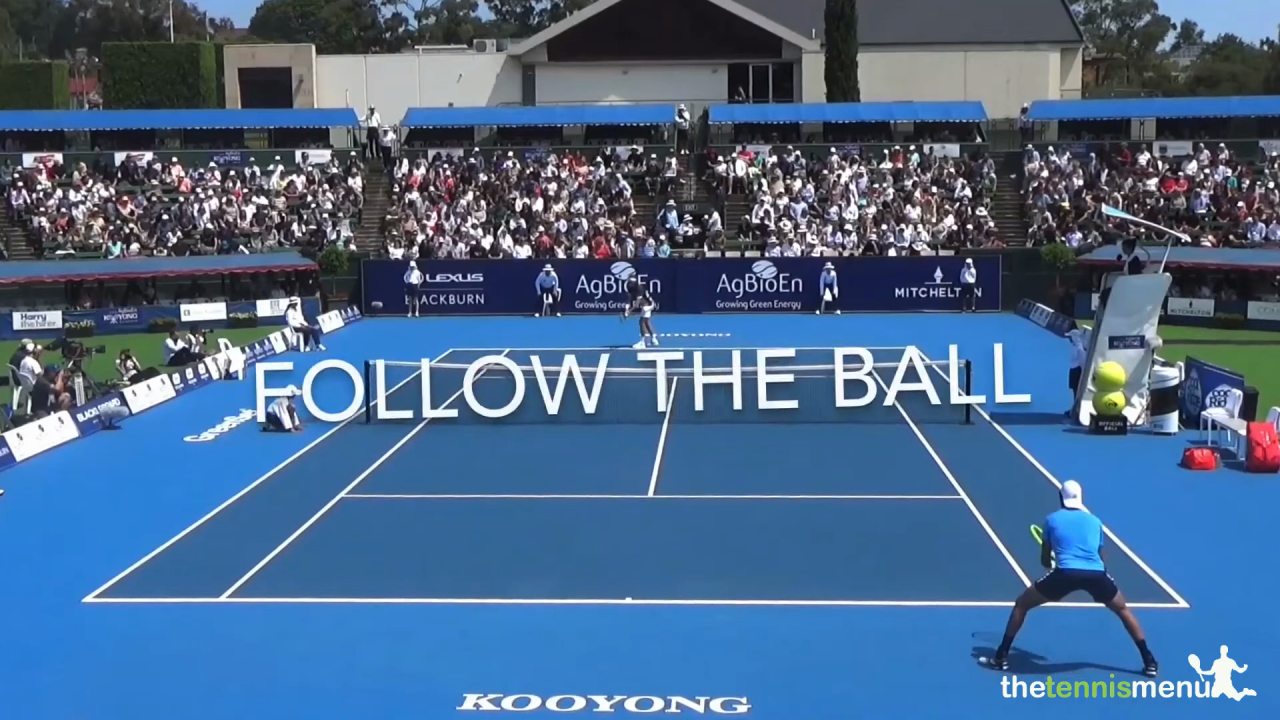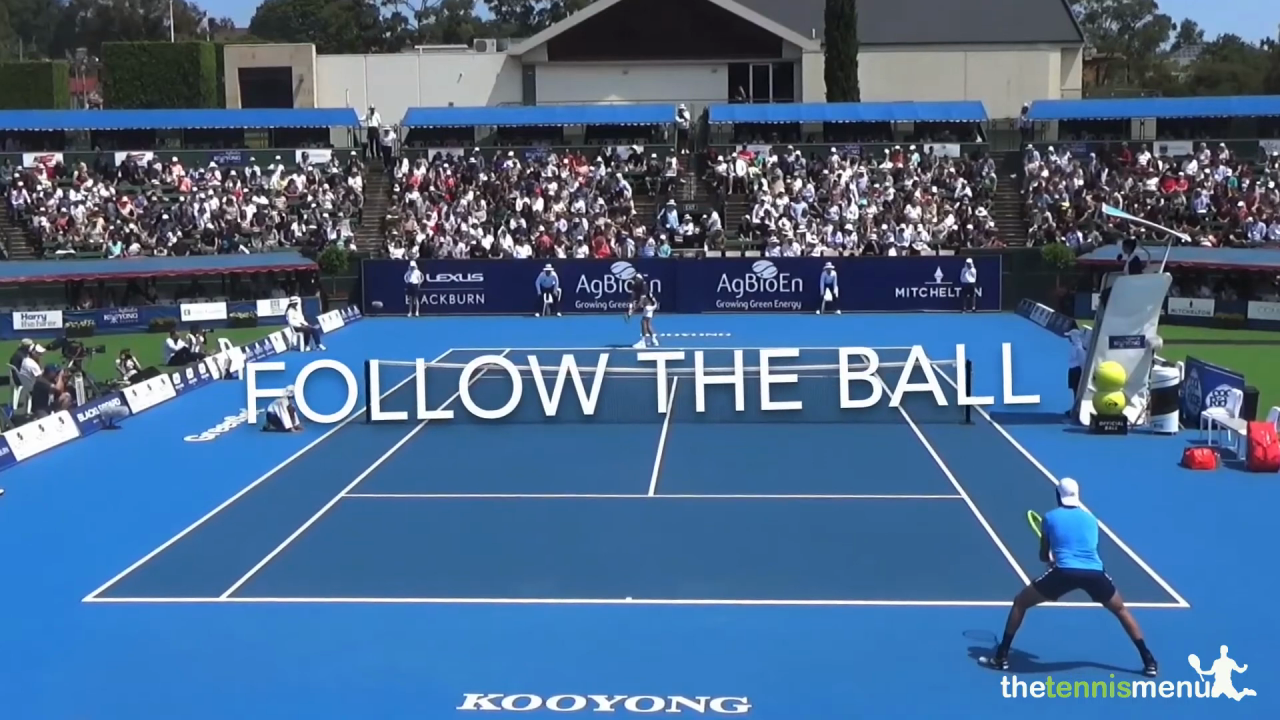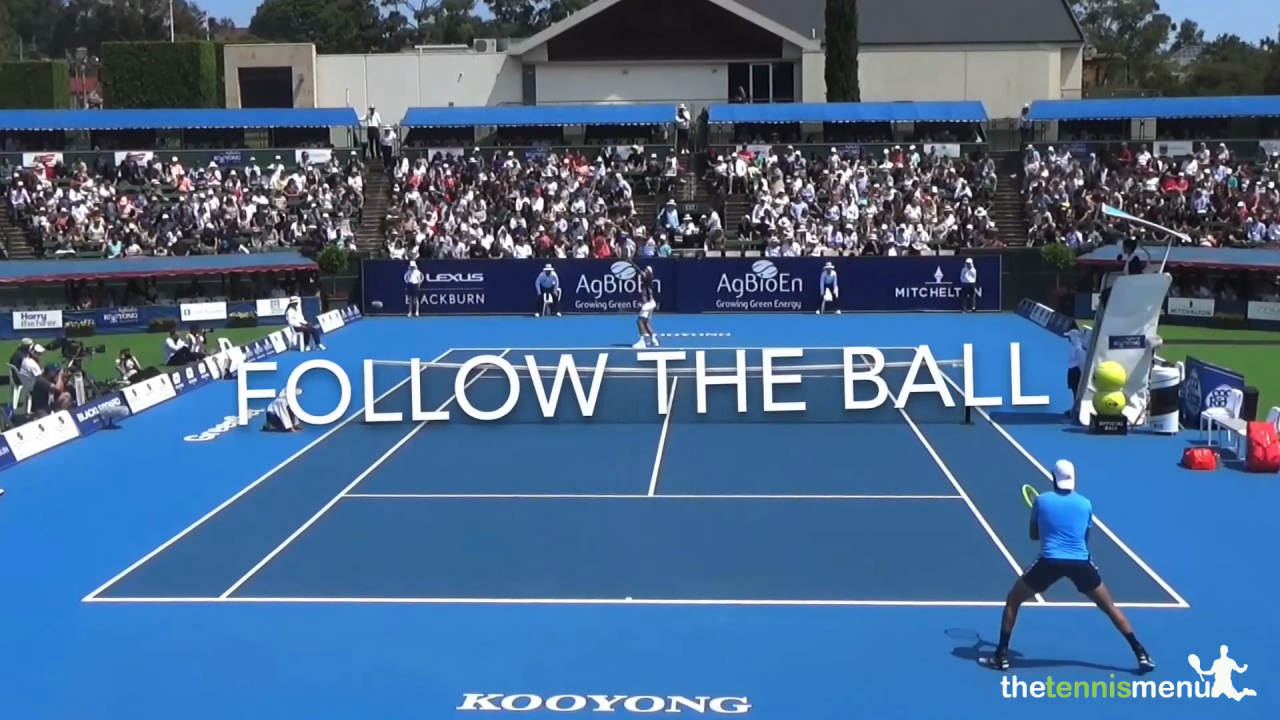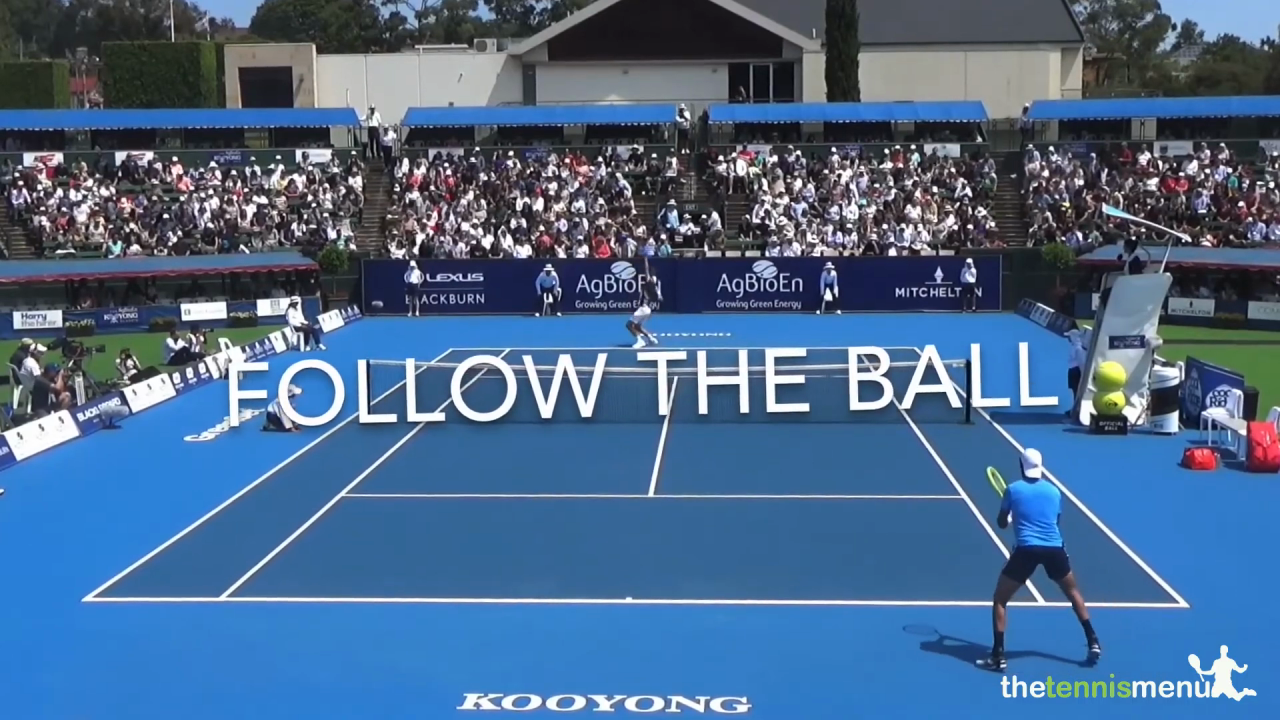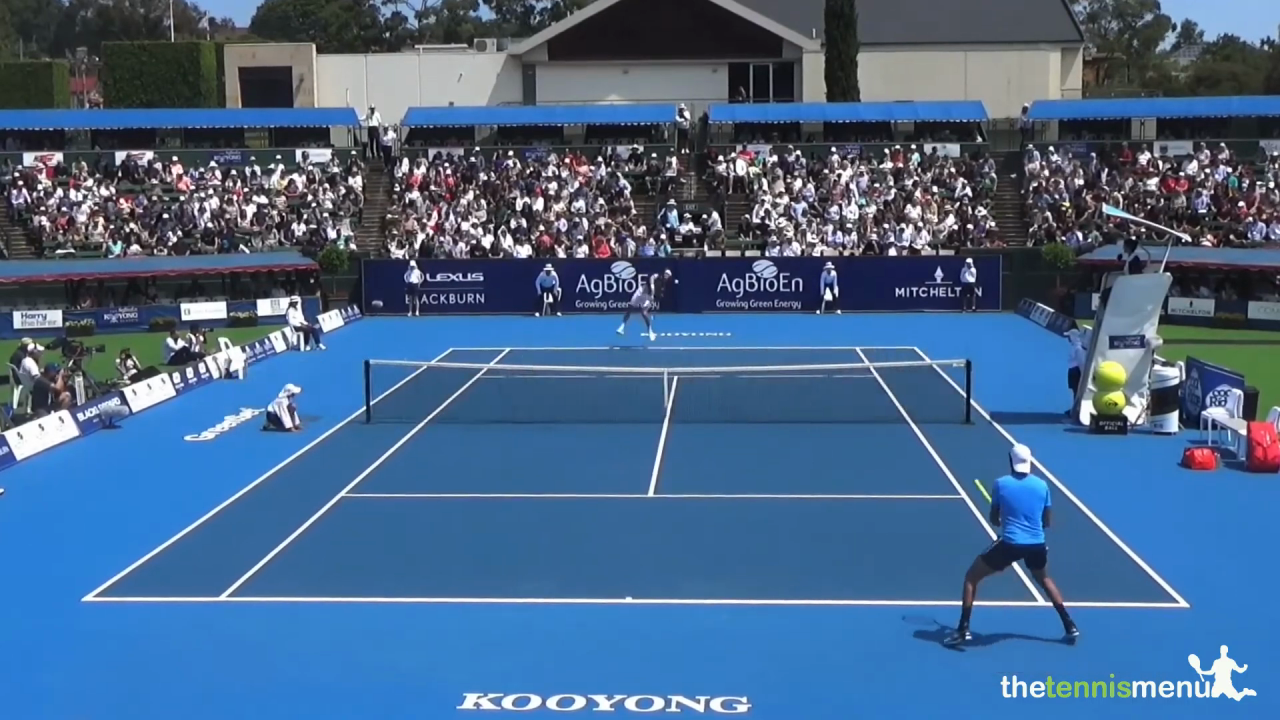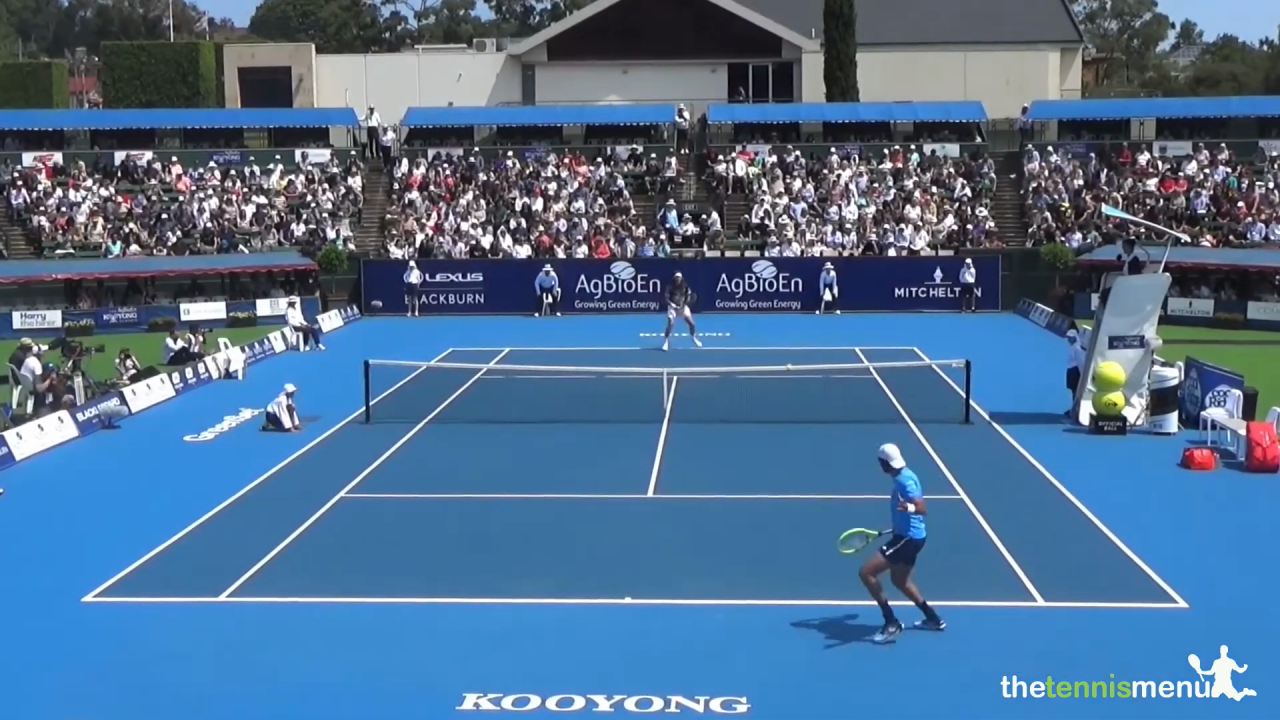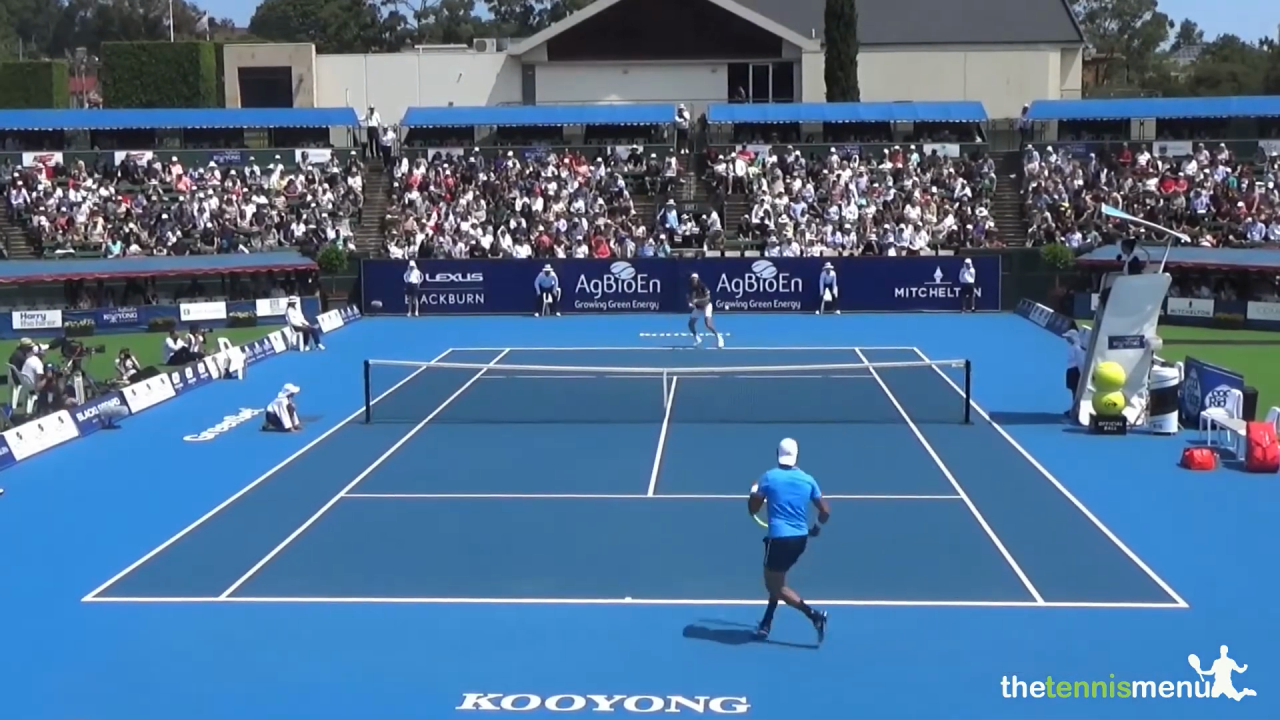
dt=0.5s
person 1, frame 1
left shoulder: (1052, 519)
right shoulder: (1094, 521)
left elbow: (1044, 559)
left wrist: (1053, 565)
left hip: (1066, 573)
right hip: (1096, 573)
left knee: (1021, 605)
right knee: (1123, 611)
left ankle: (1002, 656)
right ankle: (1149, 662)
person 1, frame 2
left shoulder: (1050, 517)
right shoulder: (1091, 519)
left elbow: (1044, 556)
left hip: (1065, 572)
right hip: (1095, 573)
left knee: (1020, 603)
right knee: (1121, 611)
left ankle: (1001, 656)
right ankle: (1149, 662)
person 1, frame 3
left shoulder: (1042, 500)
right shoulder: (1086, 504)
left elbow: (1034, 535)
left hip: (1050, 562)
right hip: (1080, 563)
left knee: (1013, 600)
right knee: (1108, 607)
left ankle: (1001, 656)
right ankle: (1140, 654)
person 1, frame 4
left shoulder: (1013, 489)
right shoulder: (1053, 491)
left elbow: (1002, 522)
left hip: (1026, 549)
right hip: (1054, 549)
left knee: (1000, 599)
right knee: (1073, 593)
left ankle: (998, 656)
right ankle: (1093, 642)
person 1, frame 5
left shoulder: (1002, 484)
right shoulder: (1042, 485)
left elbow: (994, 519)
right elbow: (1047, 521)
left hip: (1011, 544)
right hip: (1036, 544)
left knee: (971, 578)
right knee: (1044, 580)
left ankle: (963, 629)
right ankle: (1070, 627)
person 1, frame 6
left shoulder: (905, 480)
right shoulder: (902, 477)
left elbow: (921, 509)
left wrist: (908, 508)
left hip: (909, 538)
right hip: (909, 536)
left knee: (866, 573)
right knee: (900, 580)
left ankle: (891, 622)
right ankle: (933, 619)
person 1, frame 7
left shoulder: (769, 476)
right shoulder: (808, 480)
left elbow: (753, 509)
right elbow: (826, 513)
left wrist: (754, 490)
right wrist: (816, 527)
left hip: (778, 538)
right hip: (800, 538)
left knee: (776, 587)
right knee: (776, 581)
left ankle: (815, 615)
right ankle: (766, 624)
